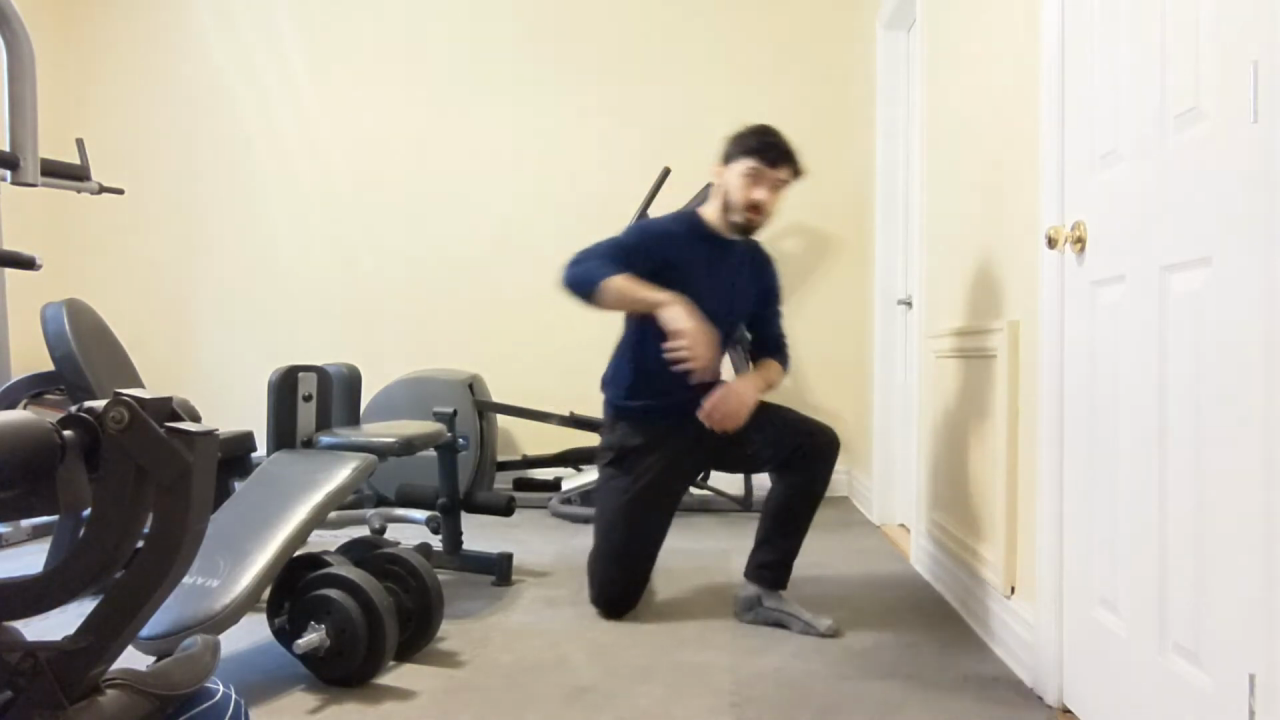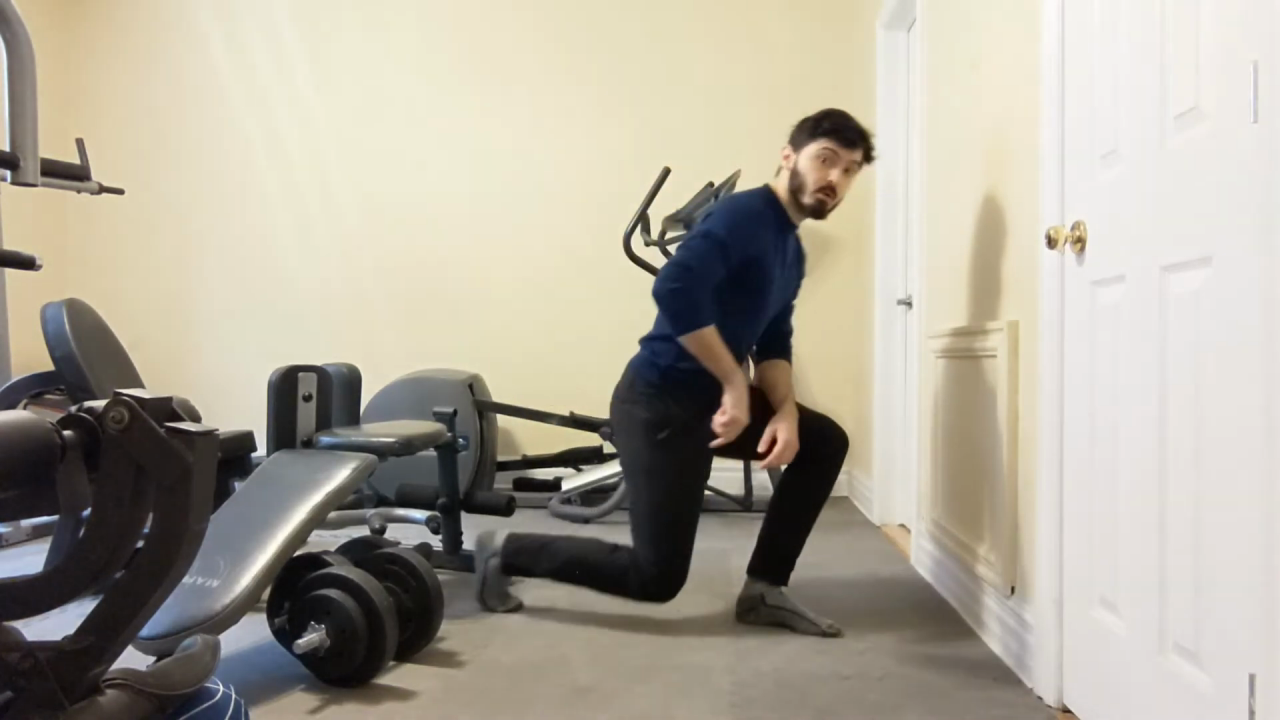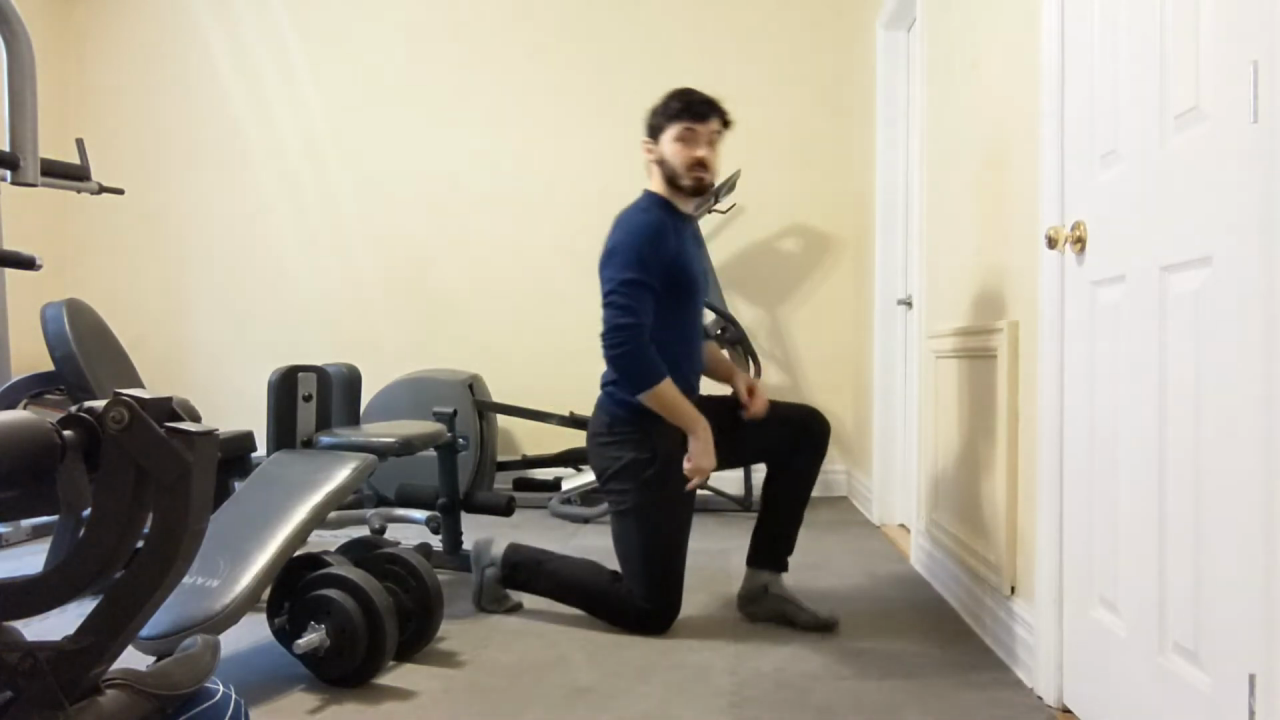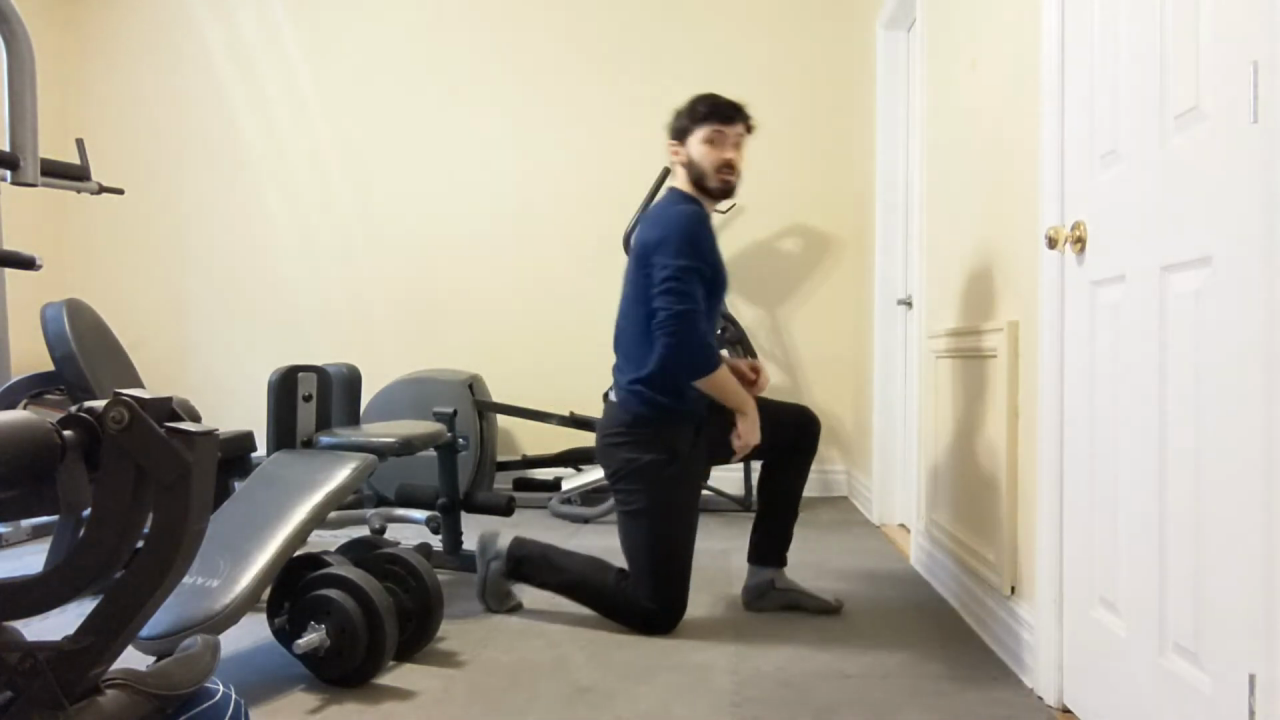
dt=0.5s
person 1, frame 1
left shoulder: (757, 267)
right shoulder: (664, 236)
left elbow: (773, 352)
right elbow: (582, 273)
left wrist: (752, 385)
right wrist: (668, 304)
left hip: (709, 411)
right hip: (639, 423)
left knee: (815, 444)
right knee: (613, 597)
left ankle: (761, 591)
right ankle: (624, 537)
person 1, frame 2
left shoulder: (793, 250)
right shoulder: (743, 216)
left elbow: (773, 344)
right elbow: (675, 290)
left wrist: (785, 411)
right wrist: (734, 383)
left hip: (710, 396)
right hip: (658, 400)
left knee: (824, 442)
right knee: (657, 574)
left ankle: (763, 590)
right ankle: (507, 551)
person 1, frame 3
left shoulder: (683, 228)
right shoulder: (642, 228)
right elbow: (626, 348)
left wrist: (735, 377)
right wrist: (698, 429)
left hip: (676, 418)
right hip: (637, 434)
left knee: (805, 428)
right knee: (650, 610)
left ankle: (763, 583)
right ankle: (505, 562)
person 1, frame 4
left shoulder: (676, 218)
right shoulder: (684, 222)
right elbow: (682, 338)
left wrist: (728, 369)
right wrist: (744, 406)
left hip: (672, 415)
right hip: (648, 432)
left knee: (799, 427)
right knee: (656, 609)
left ankle: (764, 578)
right ankle: (512, 554)
